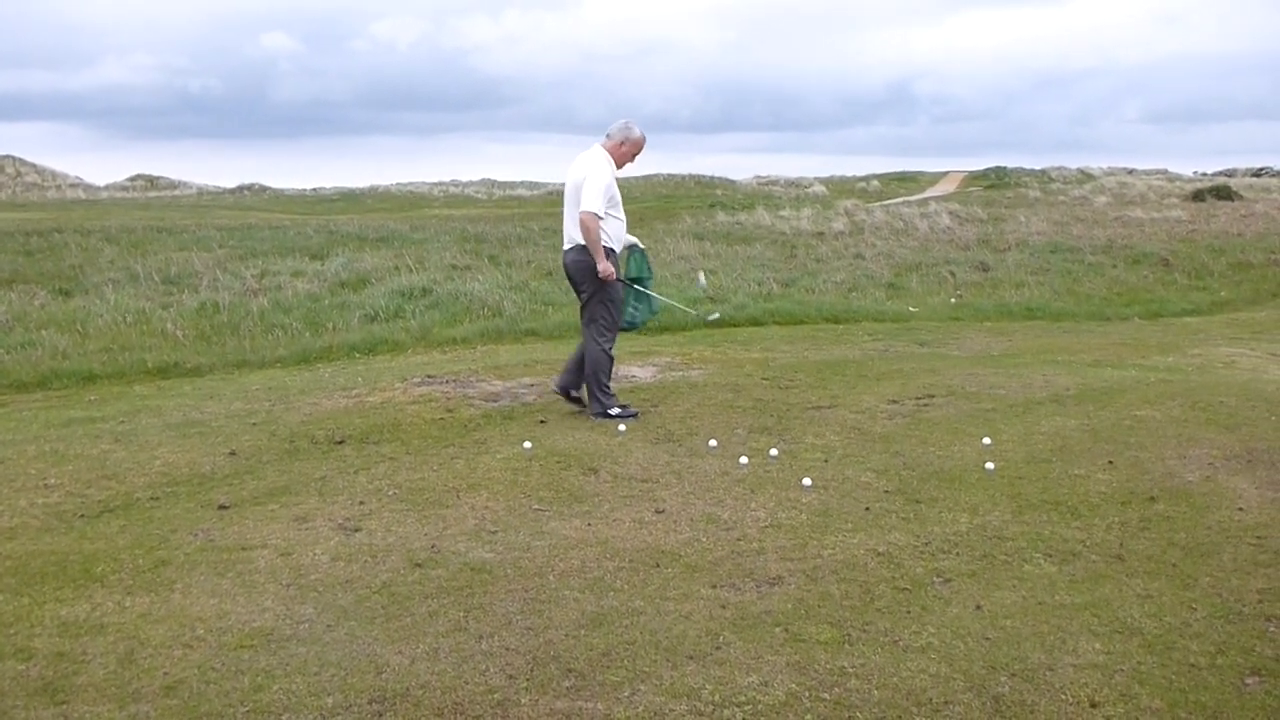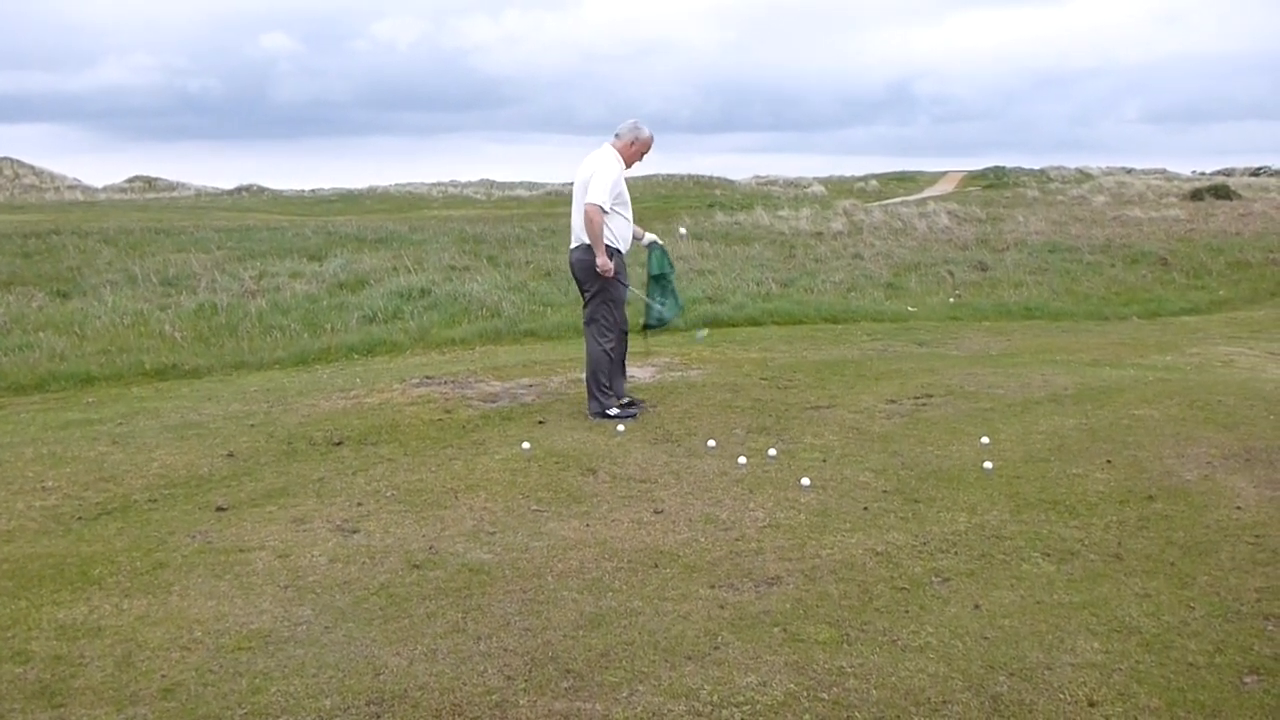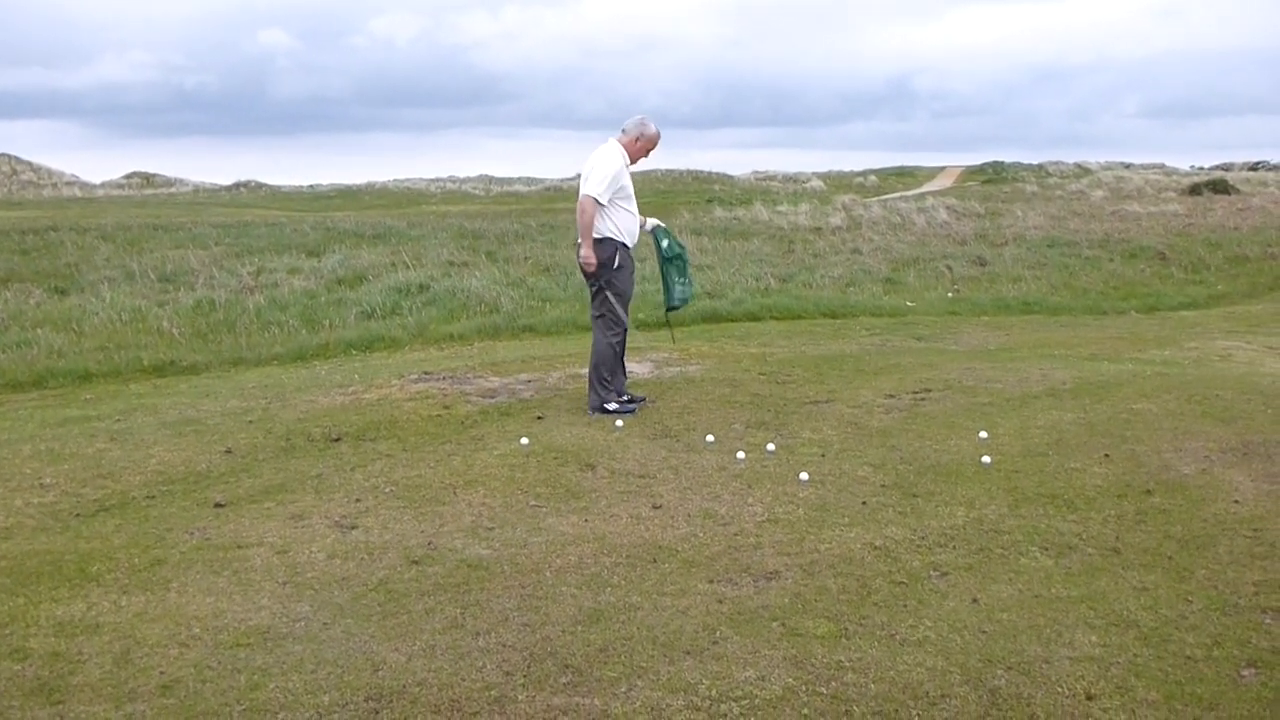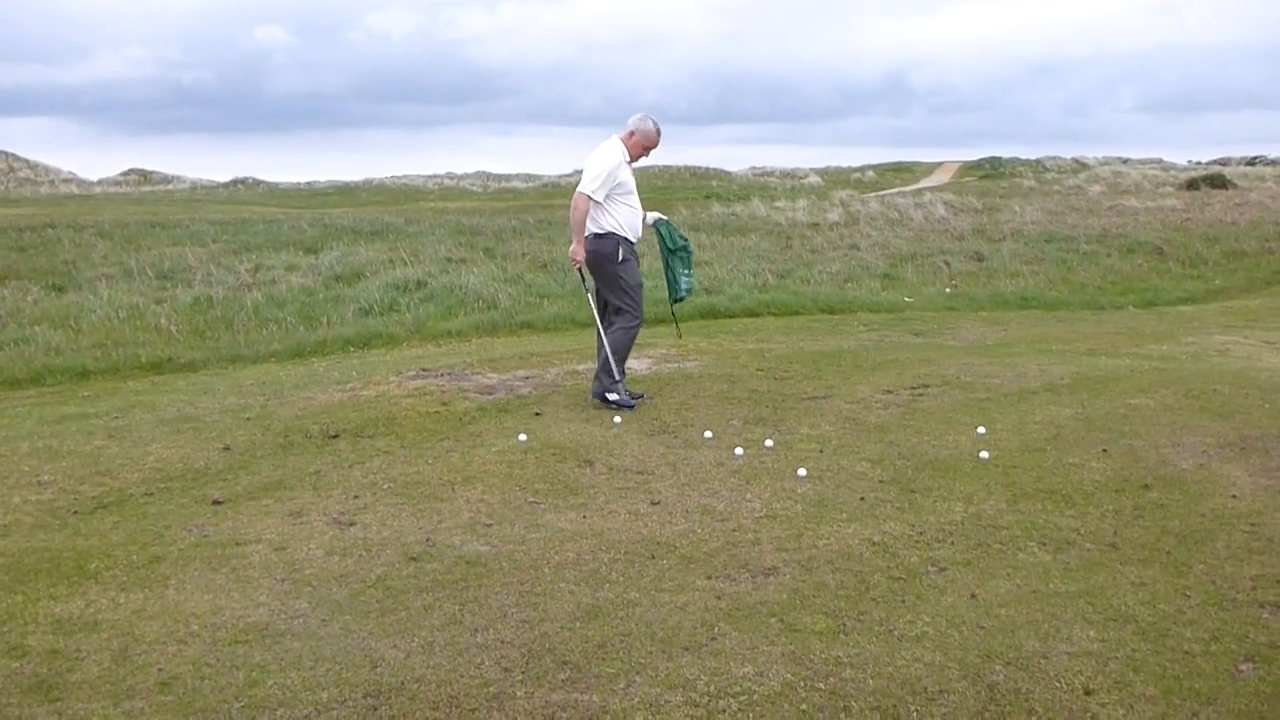
dt=0.2s
person 1, frame 1
left shoulder: (590, 161)
right shoulder: (599, 170)
right elbow: (587, 218)
left wrist: (621, 237)
right wrist: (602, 260)
left hip: (583, 257)
right hip: (594, 263)
left knee: (599, 328)
right knee: (602, 331)
left ankle: (570, 381)
right ankle: (601, 403)
person 1, frame 2
left shoulder: (601, 161)
right shoulder: (608, 167)
right elbow: (591, 212)
left wrist: (641, 235)
right wrist: (601, 256)
left hip: (596, 258)
right hip: (601, 261)
left knee: (615, 328)
right knee: (603, 332)
left ankle: (613, 393)
right ankle: (602, 403)
person 1, frame 3
left shoulder: (614, 159)
right shoulder: (611, 161)
right elbow: (586, 202)
left wrist: (644, 222)
right wrist: (586, 247)
left hip: (612, 251)
right hip: (608, 252)
left knee: (615, 324)
right knee: (610, 325)
left ankle: (614, 390)
right ankle: (601, 398)
person 1, frame 4
left shoulder: (620, 159)
right shoulder: (608, 158)
right elbow: (581, 199)
left wrist: (645, 216)
right wrist: (577, 243)
left hip: (615, 248)
right hip: (609, 248)
left knee: (613, 318)
right knee: (629, 315)
left ankle: (609, 386)
right ankle: (607, 386)
